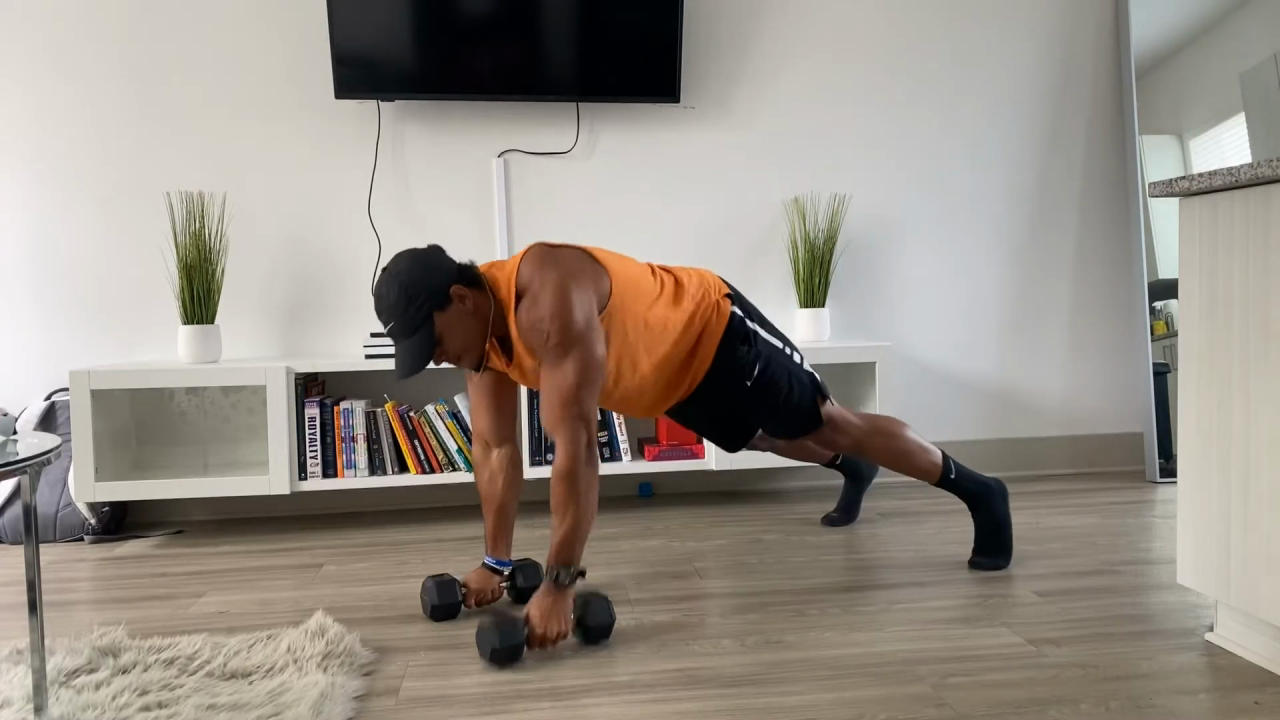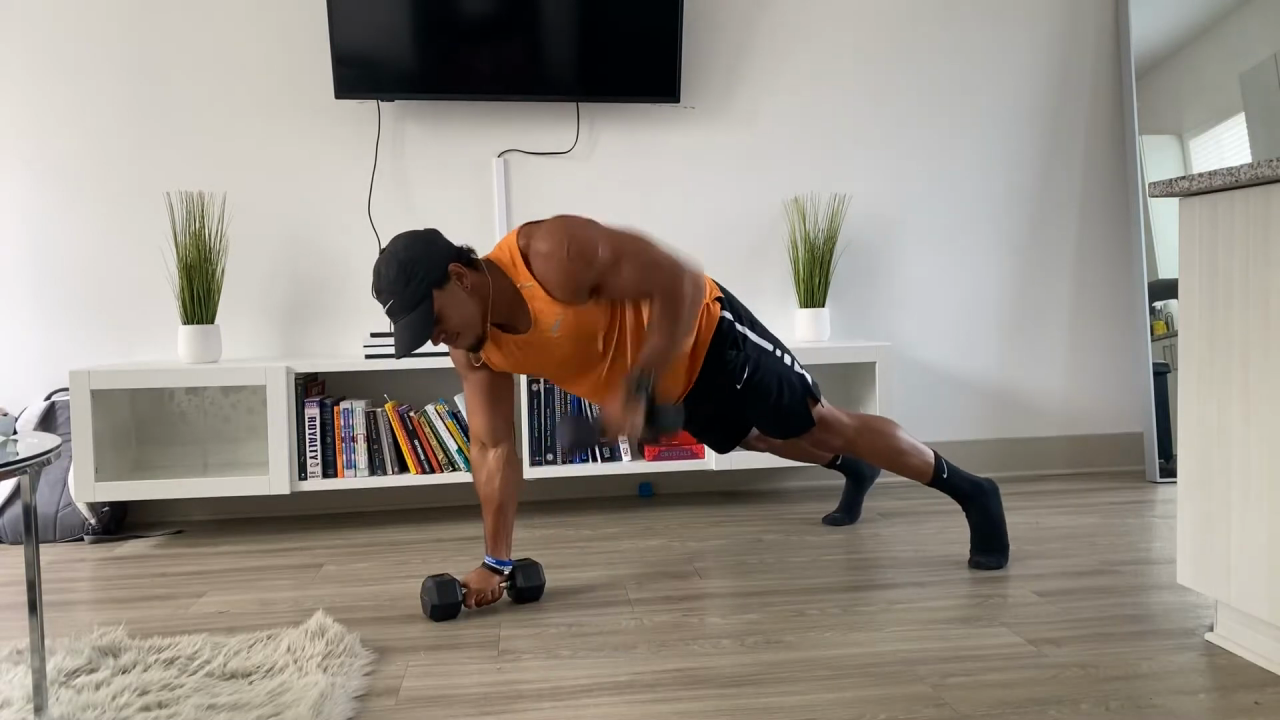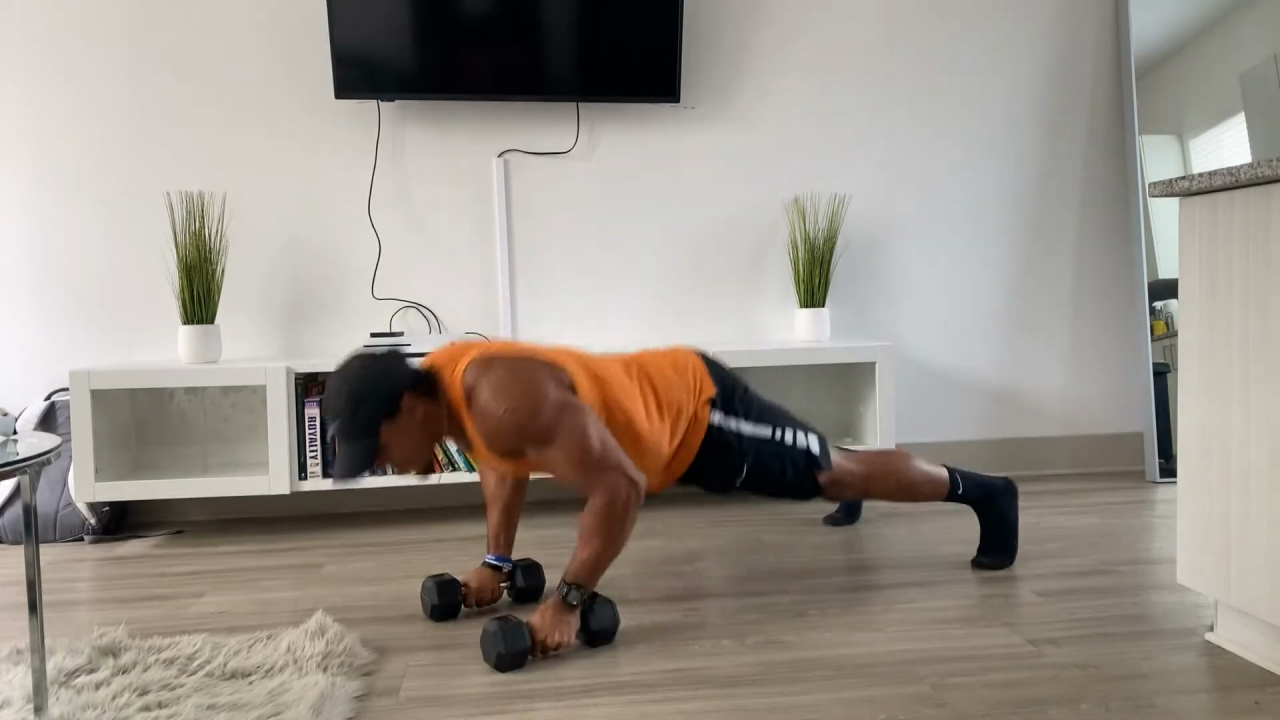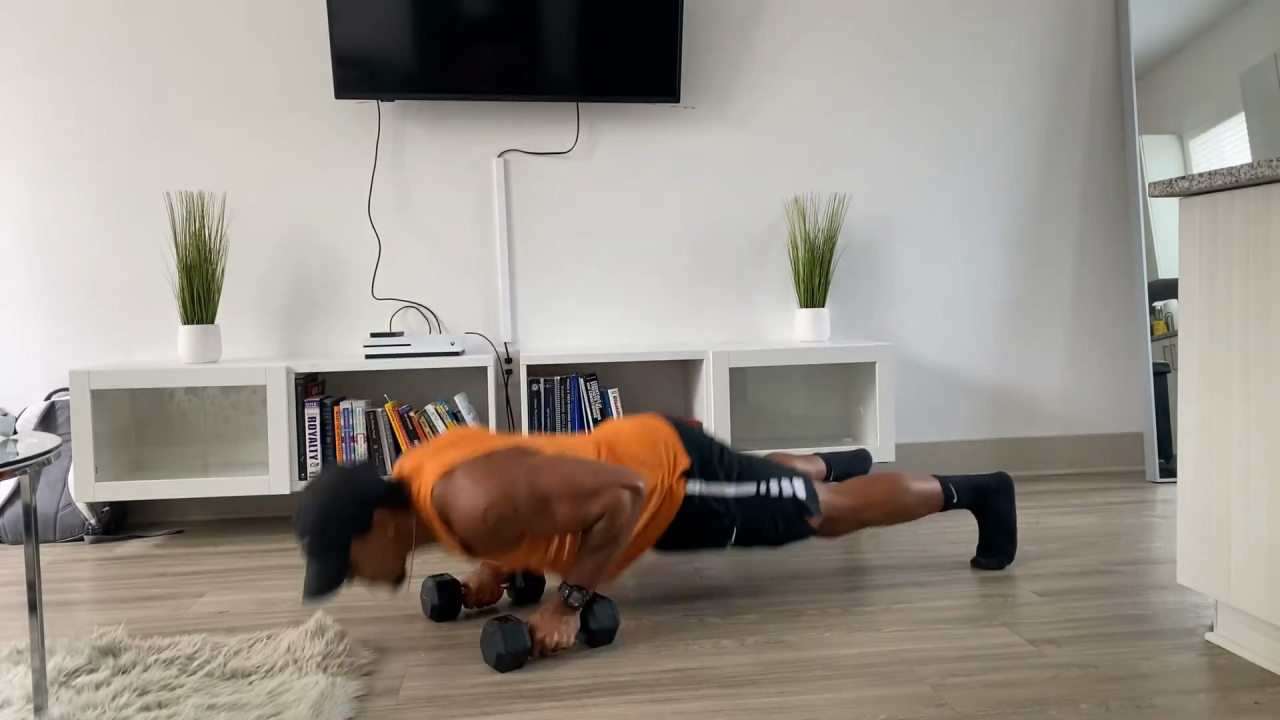
dt=0.7s
person 1, frame 1
left shoulder: (547, 297)
right shoulder: (477, 330)
left elbow: (579, 449)
right elbow: (496, 448)
left wrist: (559, 585)
right wrist: (495, 560)
left hip: (709, 328)
right hip: (667, 385)
left knee: (829, 424)
right knee: (764, 435)
left ankle: (977, 491)
right ankle: (854, 473)
person 1, frame 2
left shoulder: (557, 255)
right shoulder: (473, 346)
left elbow: (682, 282)
right elbow: (494, 449)
left wrist: (638, 394)
right wrist: (495, 560)
left hip: (704, 334)
right hip: (664, 382)
left knee: (824, 423)
right knee: (764, 439)
left ankle: (972, 492)
right ankle: (853, 471)
person 1, frame 3
left shoulder: (499, 401)
right shoulder: (444, 379)
left elbow: (620, 490)
right elbow: (500, 462)
left wrist: (568, 600)
right wrist: (496, 562)
left hip: (696, 411)
right hip: (663, 413)
left knee: (835, 477)
left ankle: (982, 490)
right ankle: (843, 454)
person 1, frame 4
left shoulder: (474, 501)
right shoulder: (416, 474)
left elbow: (623, 492)
left wrist: (570, 599)
right wrist: (498, 563)
left hip: (668, 478)
right hip: (641, 448)
left knee: (828, 512)
right knee: (772, 483)
left ankle: (978, 491)
right ankle: (839, 462)
